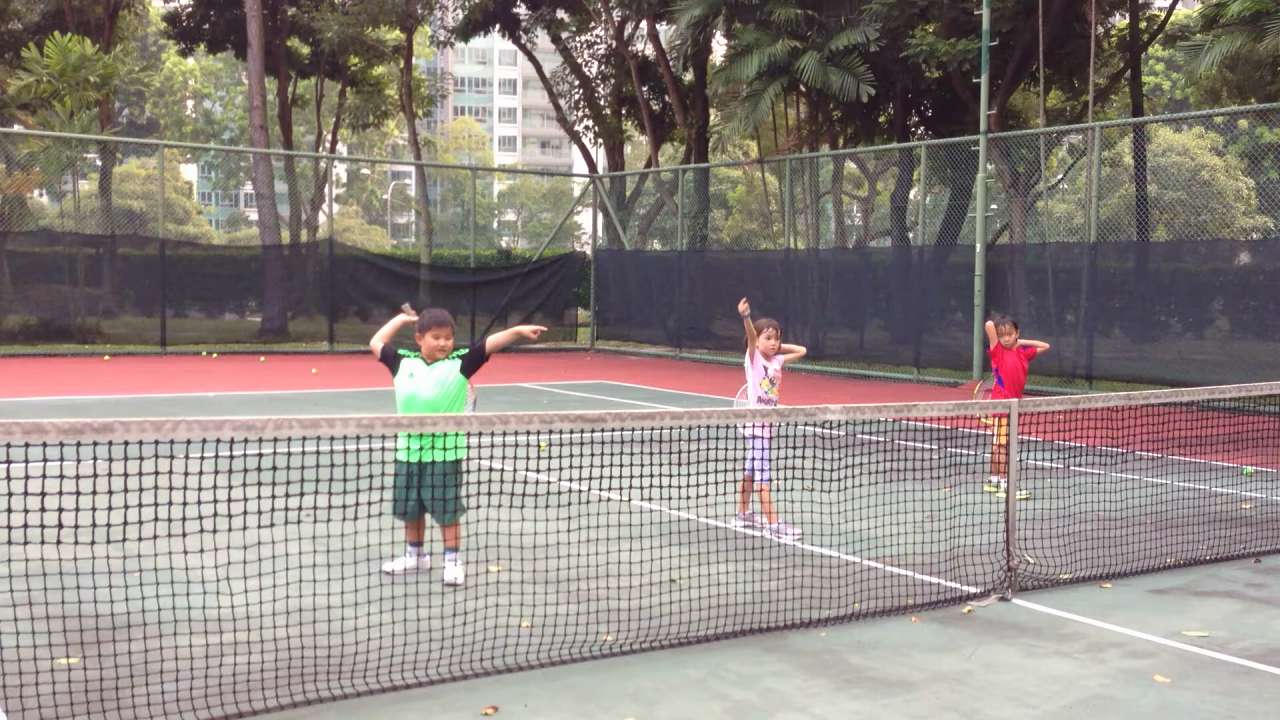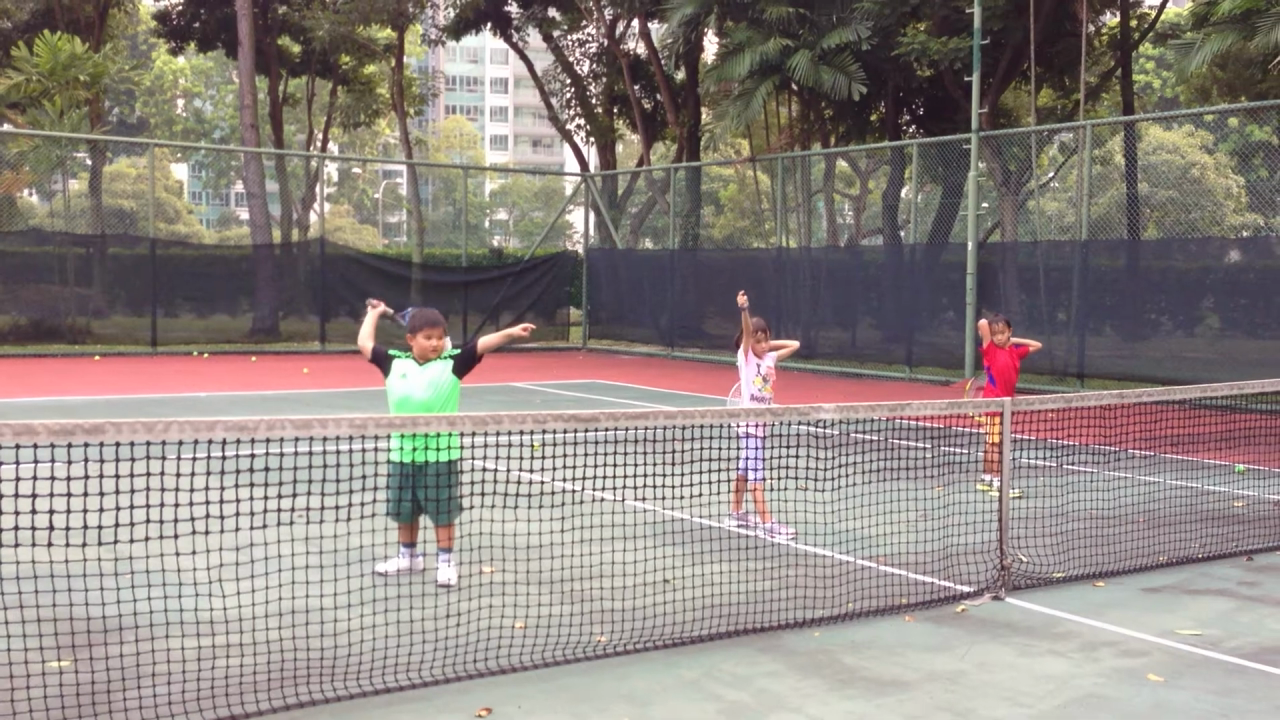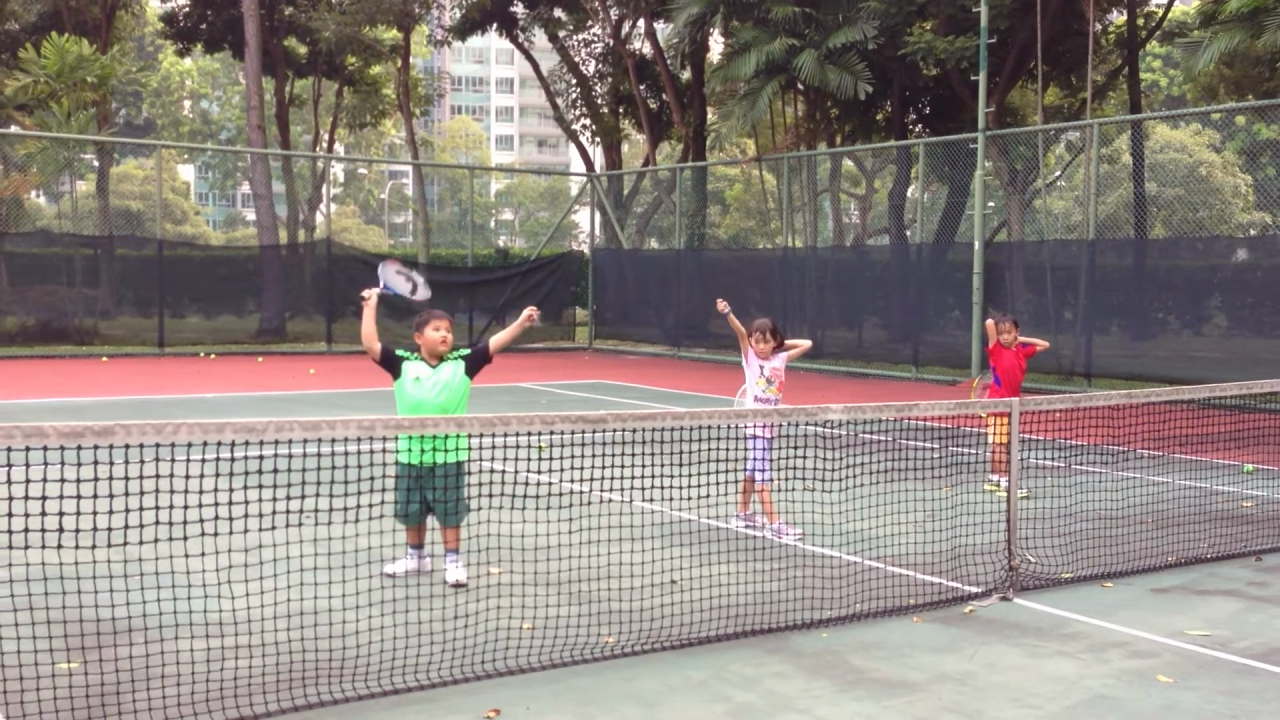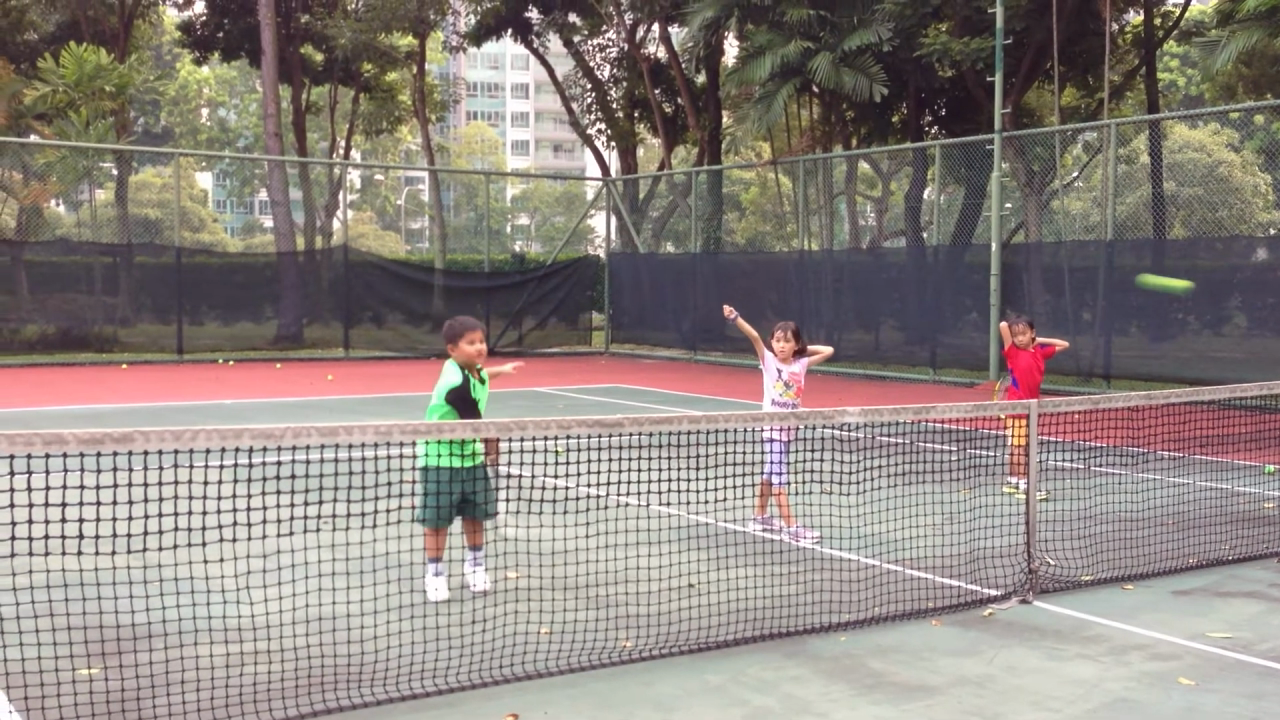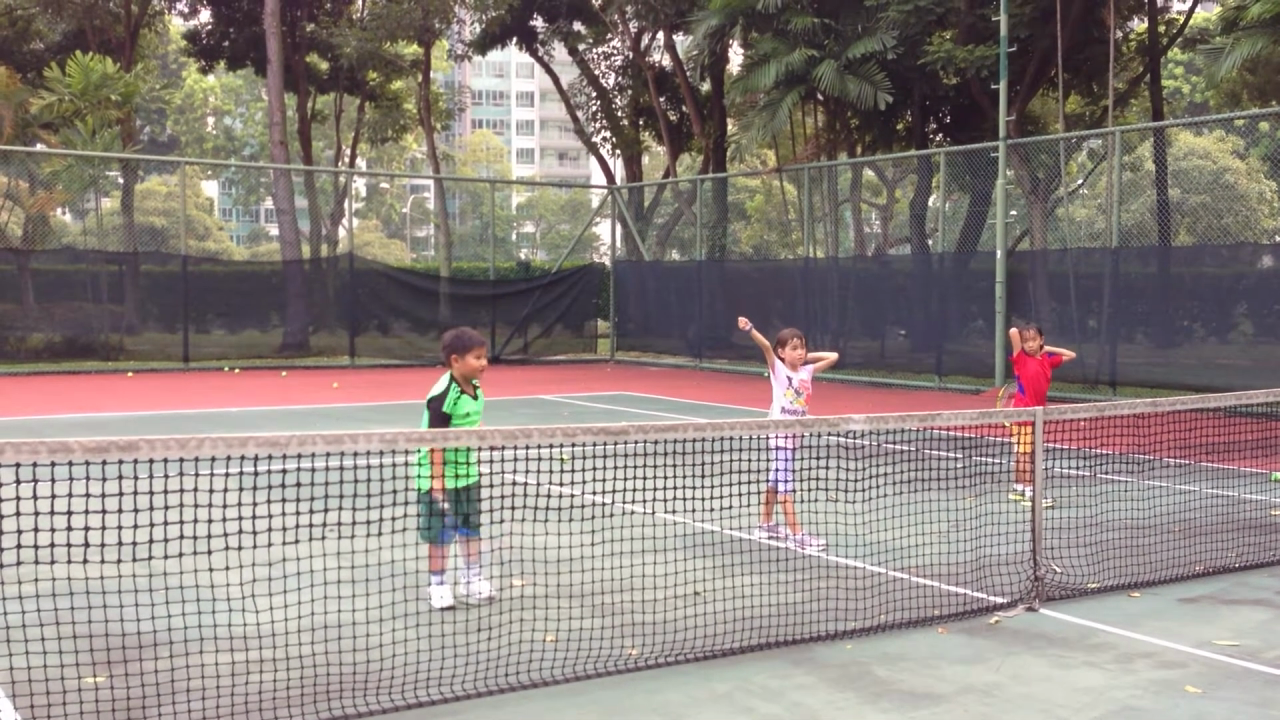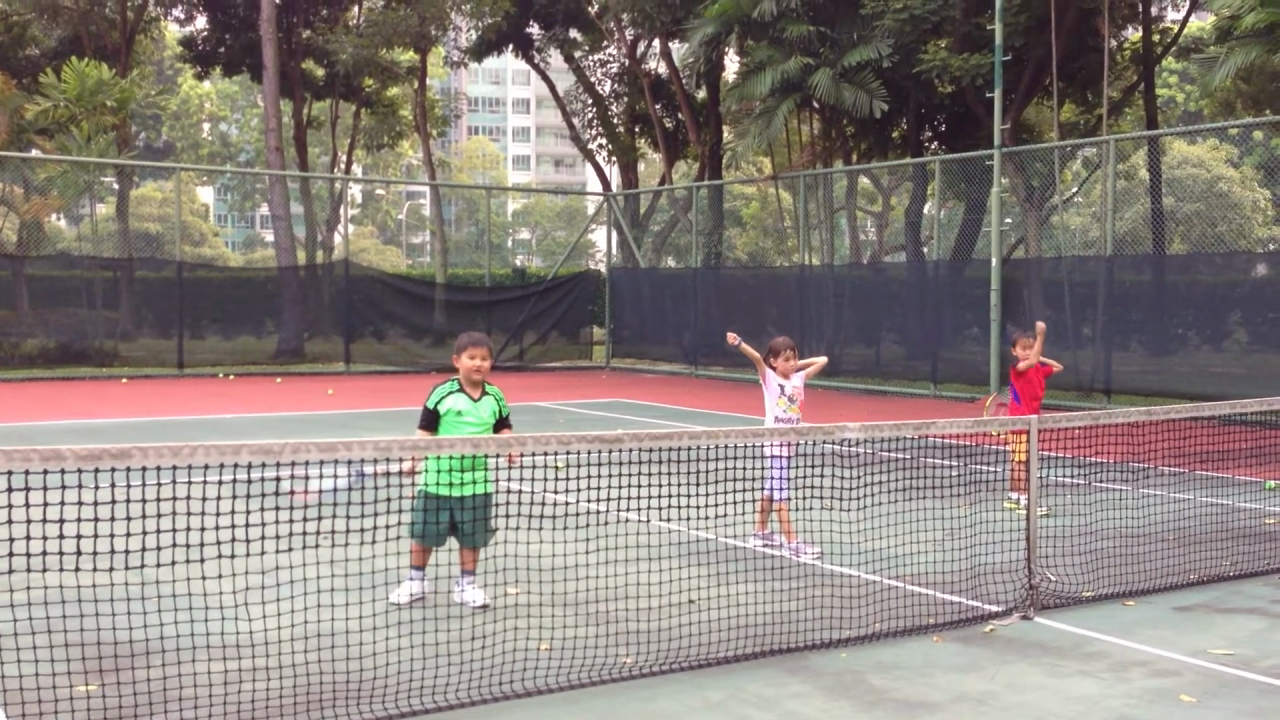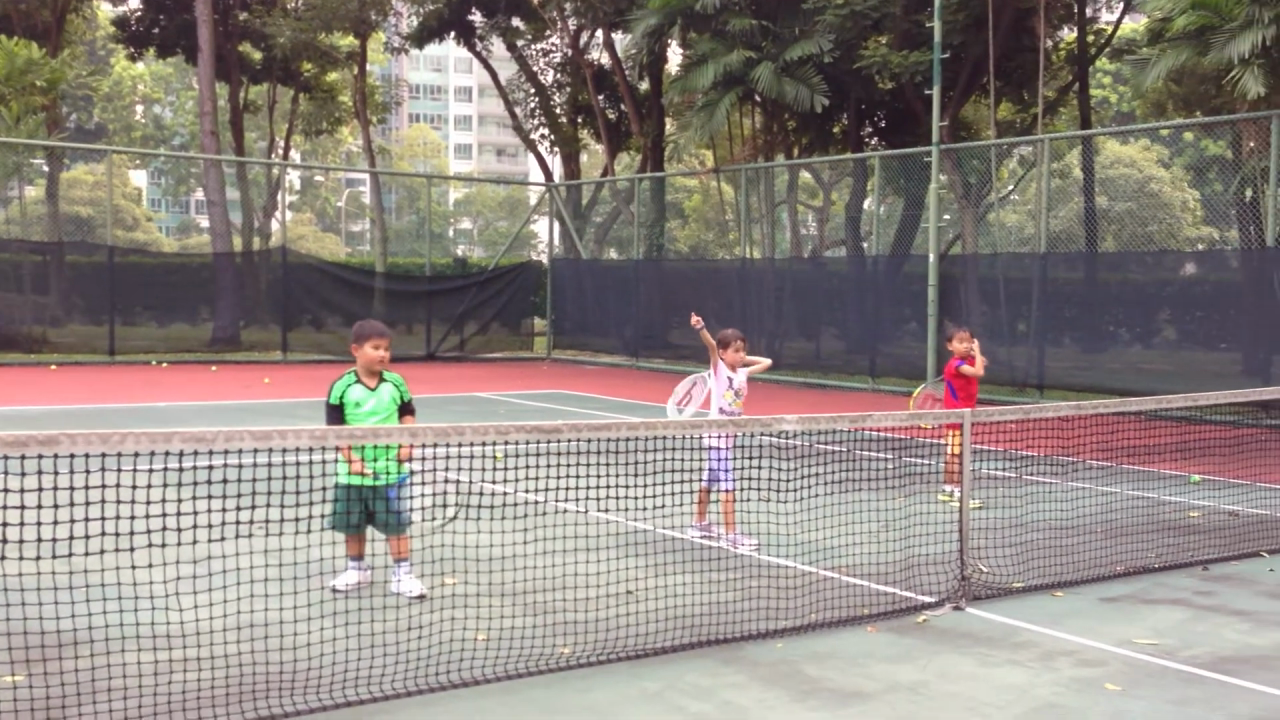
dt=0.7s
person 1, frame 1
left shoulder: (460, 363)
right shoulder: (403, 362)
left elbow: (490, 343)
right elbow: (376, 344)
left wrist: (519, 330)
right wrist: (402, 318)
left hip: (445, 451)
right hip: (409, 450)
left knee: (448, 511)
right knee: (411, 509)
left ankle: (452, 560)
right ankle: (415, 555)
person 1, frame 2
left shoulder: (453, 363)
right shoulder: (394, 362)
left elbow: (481, 344)
right elbow: (365, 343)
left wrist: (510, 332)
right wrist: (374, 313)
left hip: (440, 452)
right hip: (403, 451)
left knee: (443, 511)
right knee: (404, 510)
left ankle: (446, 561)
right ankle: (408, 557)
person 1, frame 3
left shoulder: (462, 363)
right shoulder: (403, 364)
left elbow: (494, 343)
right elbow: (370, 344)
left wrist: (521, 322)
right wrist: (370, 308)
left hip: (449, 453)
right hip: (412, 453)
left knee: (451, 512)
right knee: (412, 511)
left ankle: (453, 563)
right ankle: (416, 557)
person 1, frame 4
left shoulder: (475, 370)
right shoulder: (457, 385)
right elbow: (478, 425)
left wrist: (500, 369)
right wrist: (492, 447)
left hip: (469, 453)
right hip: (440, 455)
left knee: (475, 513)
right knee: (437, 516)
left ankle: (475, 566)
right ankle: (435, 573)
person 1, frame 5
left shoulder: (473, 387)
right shoulder: (443, 395)
right wrist: (436, 478)
left hip: (466, 473)
right hip: (442, 474)
left knee: (470, 528)
right knee: (440, 532)
left ankle: (472, 577)
right ankle: (438, 585)
person 1, frame 6
left shoulder: (495, 397)
right shoulder: (442, 394)
left elbow: (503, 428)
right elbow: (426, 430)
right wrist: (413, 457)
left hip: (476, 481)
right hip: (438, 478)
left knee: (472, 537)
right knee: (425, 532)
left ankle: (466, 585)
right ankle: (415, 581)
person 1, frame 7
left shoulder: (396, 383)
right shoulder: (341, 387)
left elbow: (407, 415)
right elbow: (335, 429)
left wrist: (406, 443)
right wrist: (351, 460)
left hip: (389, 469)
right hip: (355, 470)
left knee: (396, 522)
right knee: (352, 524)
left ankle: (403, 574)
right ankle: (357, 569)
person 2, frame 1
left shoulder: (776, 360)
right shoulder: (753, 357)
left elbow: (801, 351)
right elbow: (751, 338)
left wrist: (779, 347)
right wrist: (745, 316)
left hip: (766, 423)
right hip: (757, 423)
left knee: (751, 471)
right knee: (763, 475)
left ankle: (743, 514)
right ankle: (772, 524)
person 2, frame 2
left shoulder: (770, 359)
right shoulder: (745, 356)
left elbow: (794, 345)
right elbow: (746, 331)
left wrist: (770, 343)
right wrist: (744, 309)
left hip: (761, 422)
right hip: (750, 422)
left knee: (745, 470)
right knee: (756, 474)
left ankle: (736, 514)
right ankle: (766, 523)
person 2, frame 3
left shoulder: (780, 359)
right shoulder: (750, 358)
left elbow: (806, 344)
right elbow: (740, 333)
left wrist: (781, 344)
right wrist: (727, 313)
left hip: (770, 423)
right hip: (756, 423)
left knee: (752, 471)
right knee: (763, 474)
left ankle: (743, 514)
right ankle: (773, 523)
person 2, frame 4
left shoulder: (801, 364)
right shoulder: (769, 361)
left elbow: (828, 351)
right elbow: (754, 337)
left wrist: (804, 348)
right wrist: (734, 317)
left hip: (789, 427)
right hip: (773, 427)
left knee: (770, 474)
right knee: (779, 477)
left ankle: (760, 518)
right ankle: (790, 527)
person 2, frame 5
left shoulder: (807, 371)
right shoulder: (778, 369)
left elbow: (833, 356)
right elbow: (765, 346)
left wrist: (808, 356)
right wrist: (750, 329)
left hip: (794, 435)
right hip: (780, 435)
left knee: (775, 481)
right knee: (785, 485)
left ankle: (766, 526)
right ankle: (796, 534)
person 2, frame 6
left shoulder: (798, 378)
right shoulder: (770, 378)
left elbow: (823, 360)
right elbow: (757, 359)
left wrist: (800, 364)
right wrist: (739, 343)
left hip: (789, 442)
right hip: (775, 442)
left knee: (771, 490)
right knee: (781, 493)
left ankle: (760, 533)
right ankle: (791, 542)
person 2, frame 7
left shoulder: (742, 373)
right shoulder: (718, 370)
left elbow: (767, 362)
right elbow: (712, 347)
left wrist: (743, 359)
right wrist: (701, 328)
left hip: (727, 434)
right hip: (717, 434)
left knee: (709, 481)
right knee: (727, 484)
left ankle: (700, 524)
right ankle: (731, 534)
person 3, frame 1
left shoulder: (1023, 352)
right shoulder: (998, 351)
left elbow: (1045, 346)
right elbow: (988, 325)
left wrist: (1022, 341)
right wrist: (994, 331)
left knee: (999, 445)
right knee: (1001, 445)
left ankle: (994, 480)
right ankle: (1004, 484)
person 3, frame 2
left shoulder: (1015, 351)
right shoulder: (990, 350)
left elbow: (1037, 345)
right elbow: (982, 323)
left wrist: (1014, 340)
right wrist: (984, 335)
left knee: (992, 444)
right knee: (994, 444)
left ankle: (987, 479)
right ankle: (997, 482)
person 3, frame 3
left shoulder: (1022, 351)
right shoulder: (996, 350)
left elbow: (1045, 345)
right elbow: (989, 323)
left wrist: (1022, 339)
right wrist: (994, 326)
left knee: (999, 444)
right knee: (1000, 444)
left ankle: (994, 479)
right ankle: (1004, 483)
person 3, frame 4
left shoulder: (1040, 351)
right shoulder: (1012, 352)
left elbow: (1064, 345)
right elbow: (1003, 325)
left wrist: (1040, 340)
right wrist: (1008, 326)
left knee: (1018, 447)
right knee: (1019, 447)
left ankle: (1012, 482)
right ankle: (1023, 485)
person 3, frame 5
left shoulder: (1047, 360)
right shoulder: (1021, 359)
left elbow: (1071, 355)
right elbow: (1013, 332)
left wrist: (1047, 349)
right wrist: (1016, 331)
left knee: (1024, 453)
right knee: (1025, 453)
left ankle: (1018, 488)
right ankle: (1029, 493)
person 3, frame 6
left shoulder: (1040, 369)
right shoulder: (1018, 368)
left elbow: (1058, 367)
right elbow: (1030, 360)
left wrist: (1041, 358)
right wrist: (1040, 336)
left knee: (1019, 461)
right knee: (1022, 461)
left ankle: (1013, 497)
right ankle: (1024, 500)
person 3, frame 7
left shoulder: (966, 361)
right shoulder: (956, 364)
left elbow: (983, 362)
right elbow: (979, 372)
left wrist: (974, 353)
right wrist: (977, 351)
left knee: (952, 454)
right knee: (956, 454)
left ankle: (948, 489)
right ankle: (957, 493)
